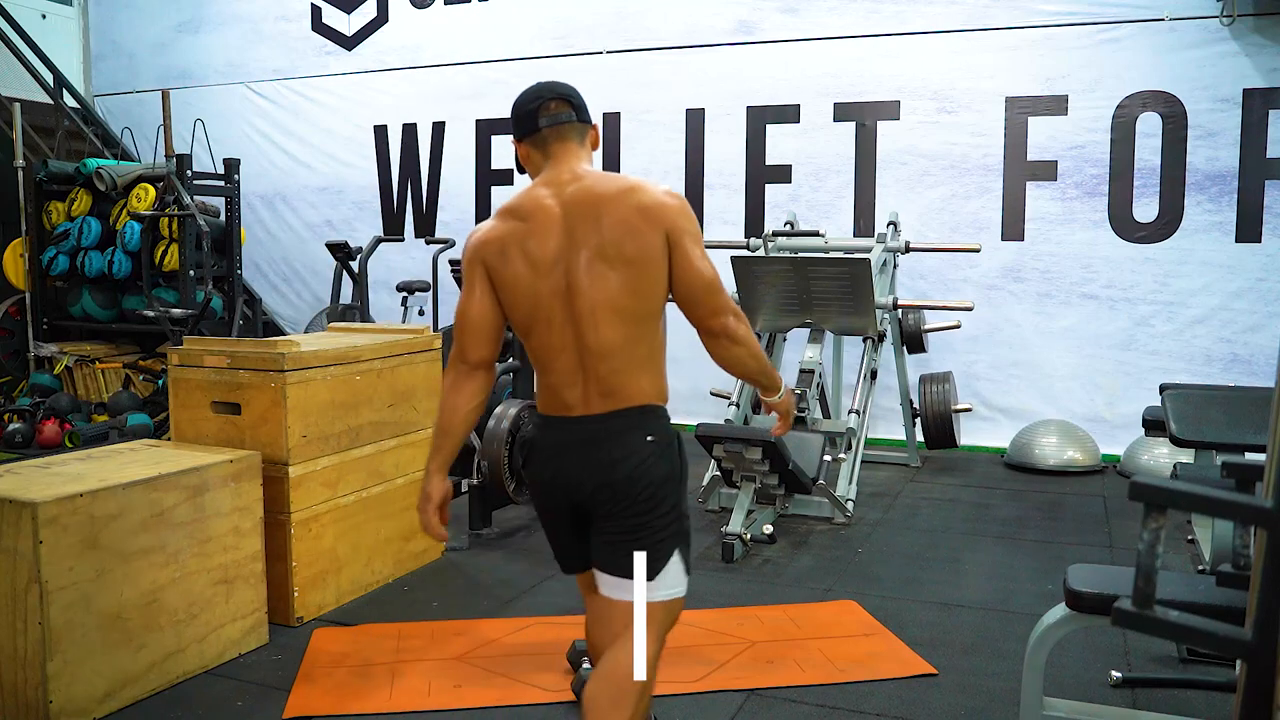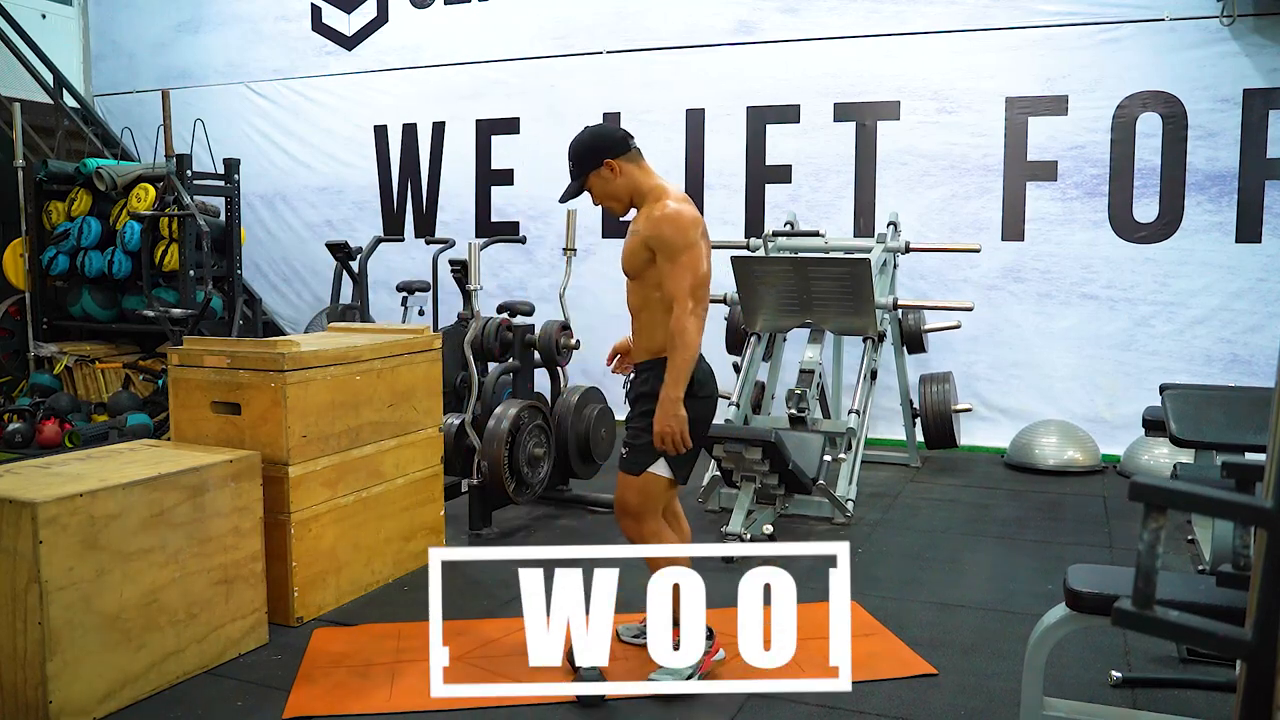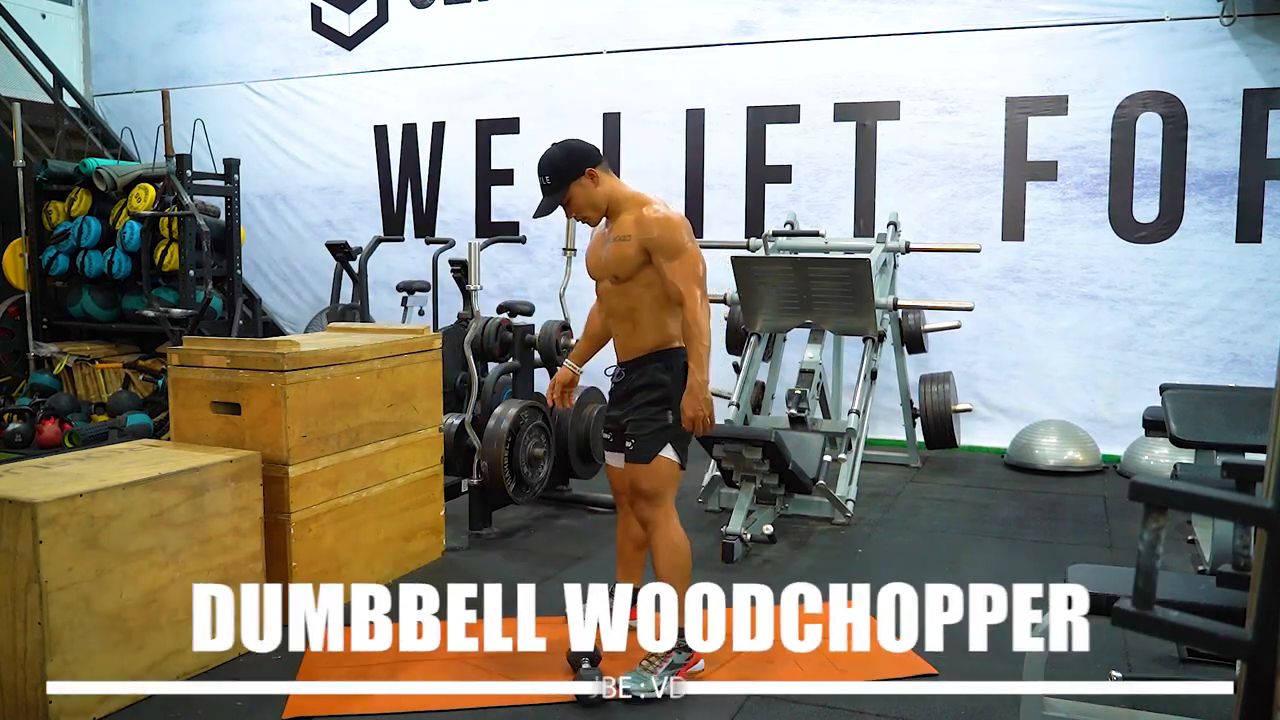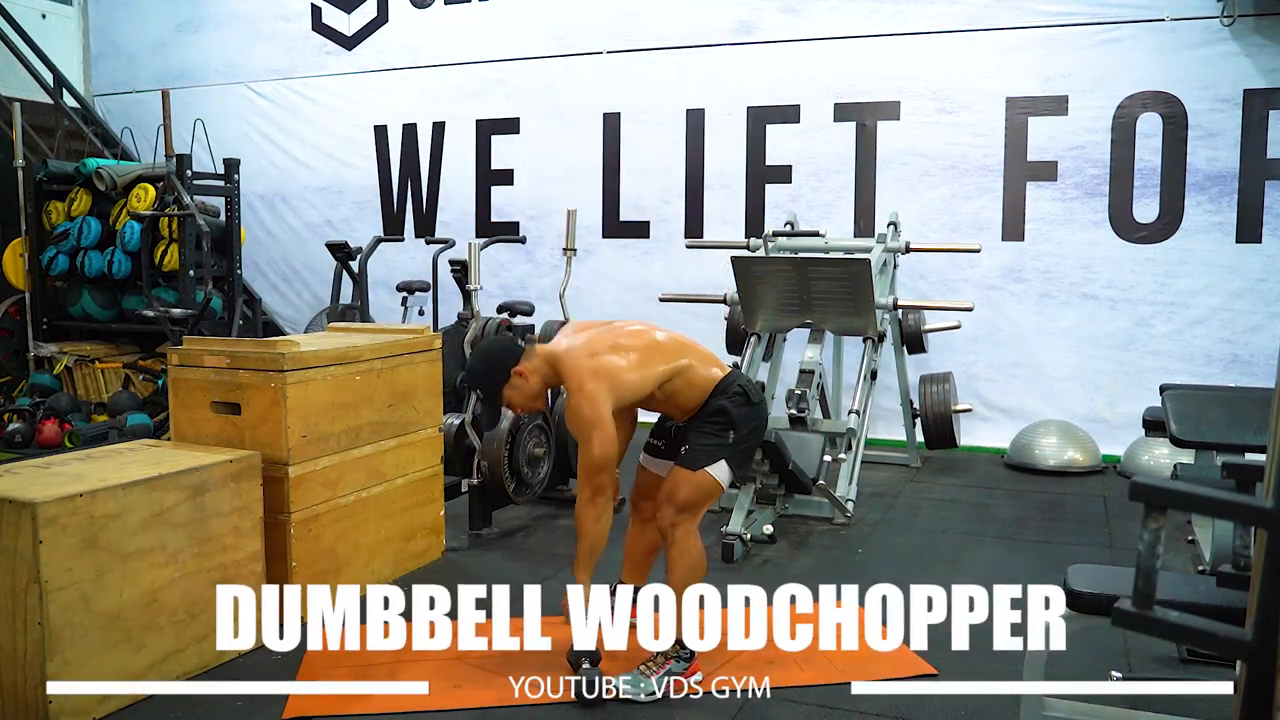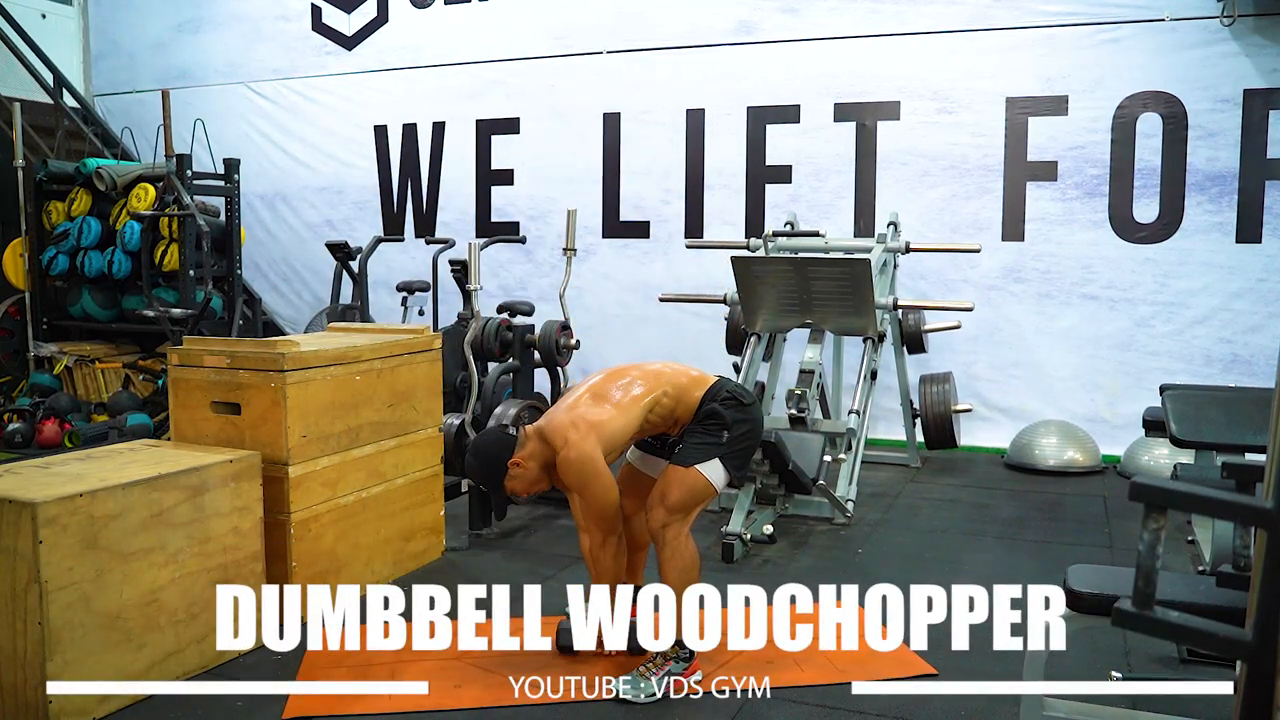
dt=1s
person 1, frame 1
left shoulder: (492, 237)
right shoulder: (656, 207)
left elbow: (470, 367)
right elbow: (720, 324)
left wrist: (438, 471)
right wrist: (775, 389)
left hip: (551, 450)
right hip: (637, 448)
left knee: (607, 601)
right knee: (636, 632)
person 1, frame 2
left shoulder: (671, 216)
right shoulder: (656, 215)
left elbow: (689, 310)
left wrist: (671, 398)
right wrist: (639, 342)
left hip: (675, 386)
right hip: (664, 379)
left knee: (636, 513)
right knee: (659, 503)
left ankle: (700, 637)
right ankle: (672, 618)
person 1, frame 3
left shoulder: (658, 221)
right shoulder: (601, 233)
left elbow: (694, 303)
left wrist: (697, 385)
right wrist: (573, 363)
left hip: (663, 378)
right hip: (625, 376)
left knee: (652, 506)
right knee: (627, 498)
left ankle: (681, 644)
right ankle: (626, 602)
person 1, frame 4
left shoulder: (585, 390)
right shoulder: (566, 342)
left elbow: (594, 496)
left wrist: (581, 586)
right wrist: (610, 470)
left hip: (732, 405)
right hip: (691, 405)
left knee: (675, 515)
right knee: (644, 500)
left ankle: (681, 655)
person 1, frame 5
left shoulder: (573, 453)
right shoulder: (550, 435)
left elbow: (607, 537)
right elbow: (589, 532)
left hip: (727, 413)
right hip: (685, 414)
left knee: (665, 517)
right knee: (628, 502)
left ankle: (680, 655)
